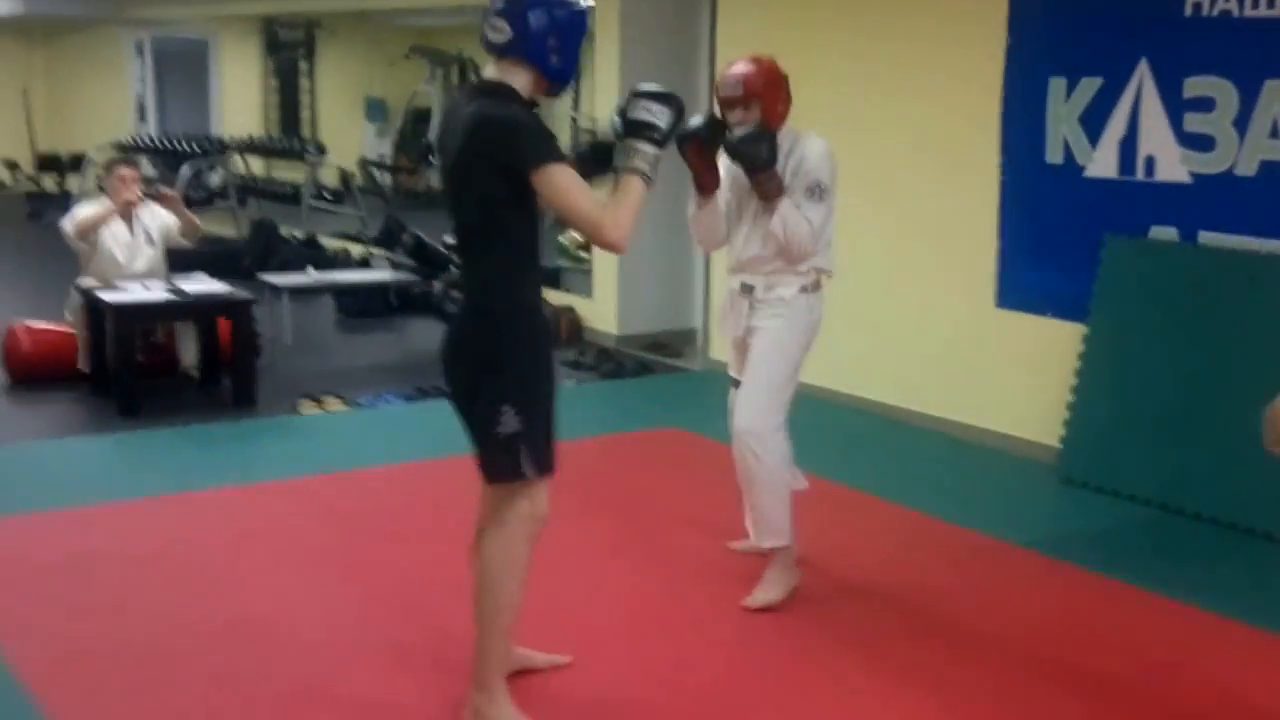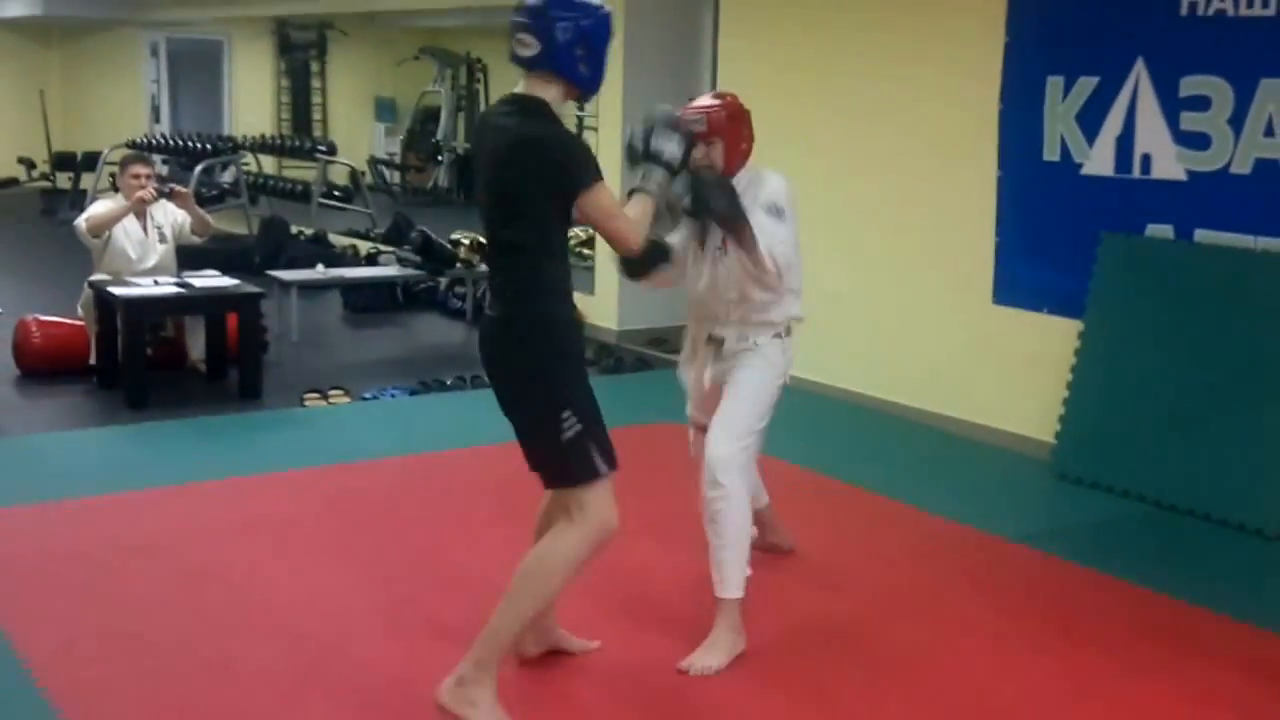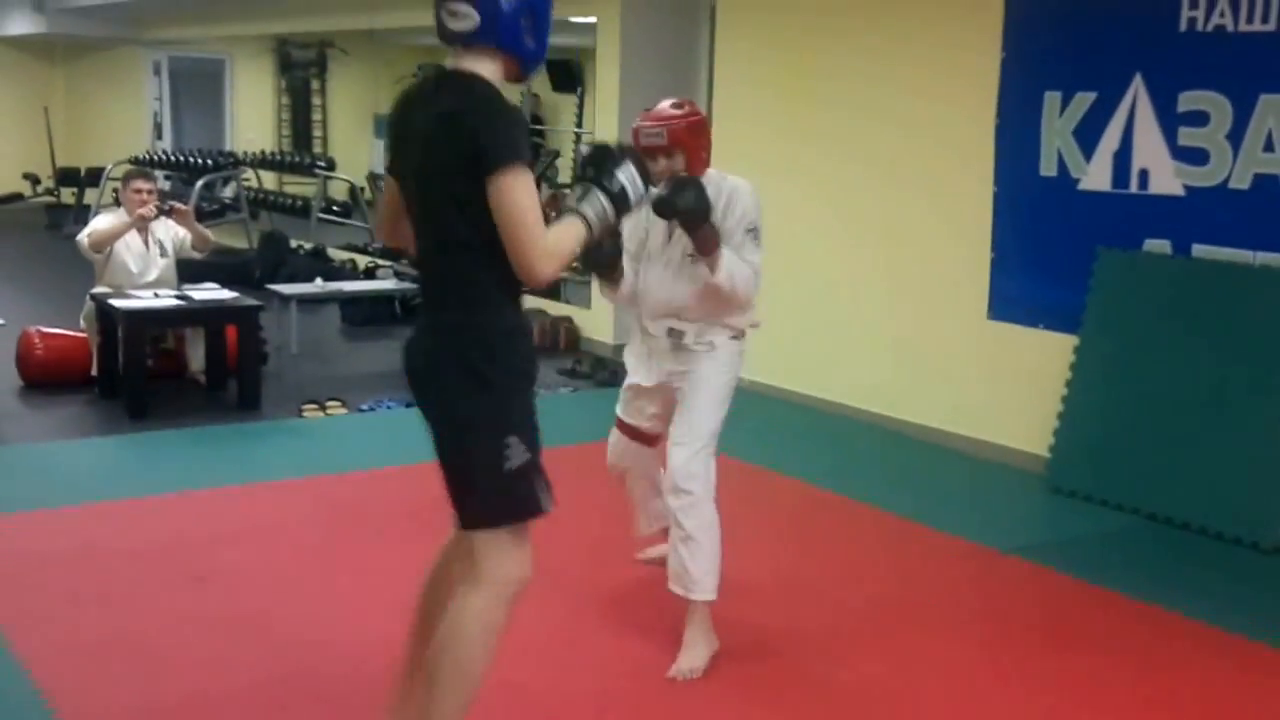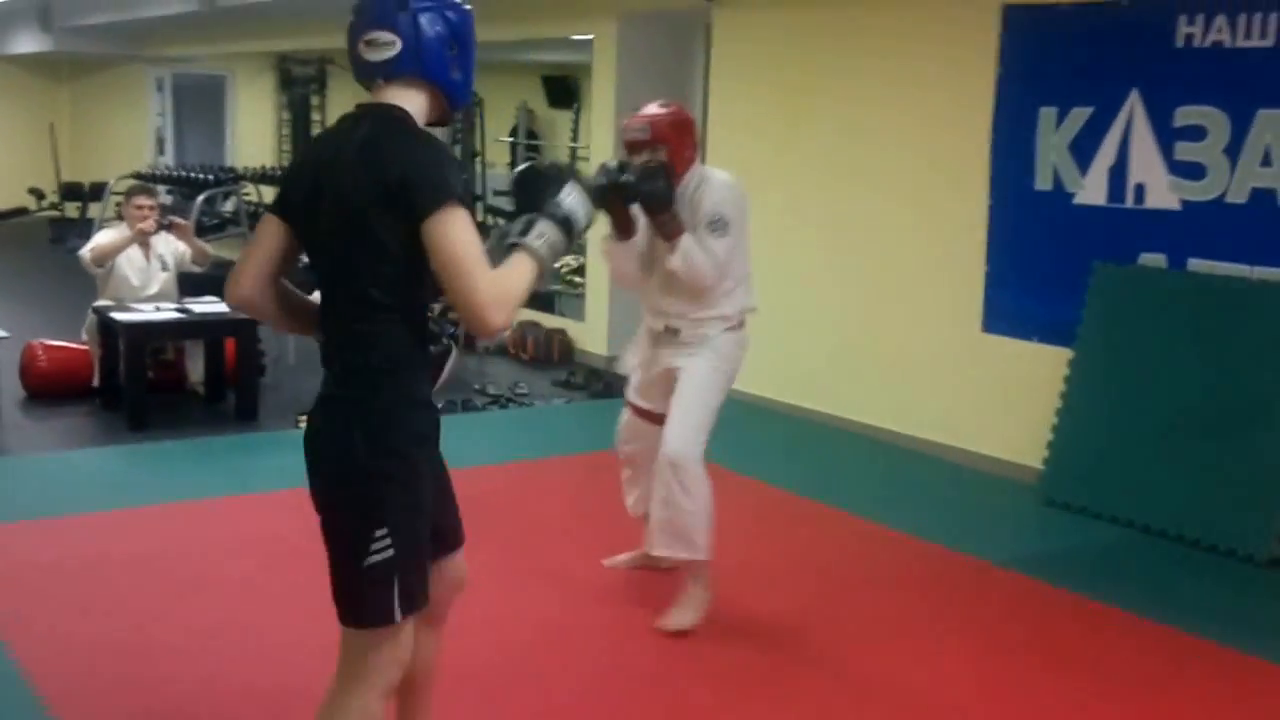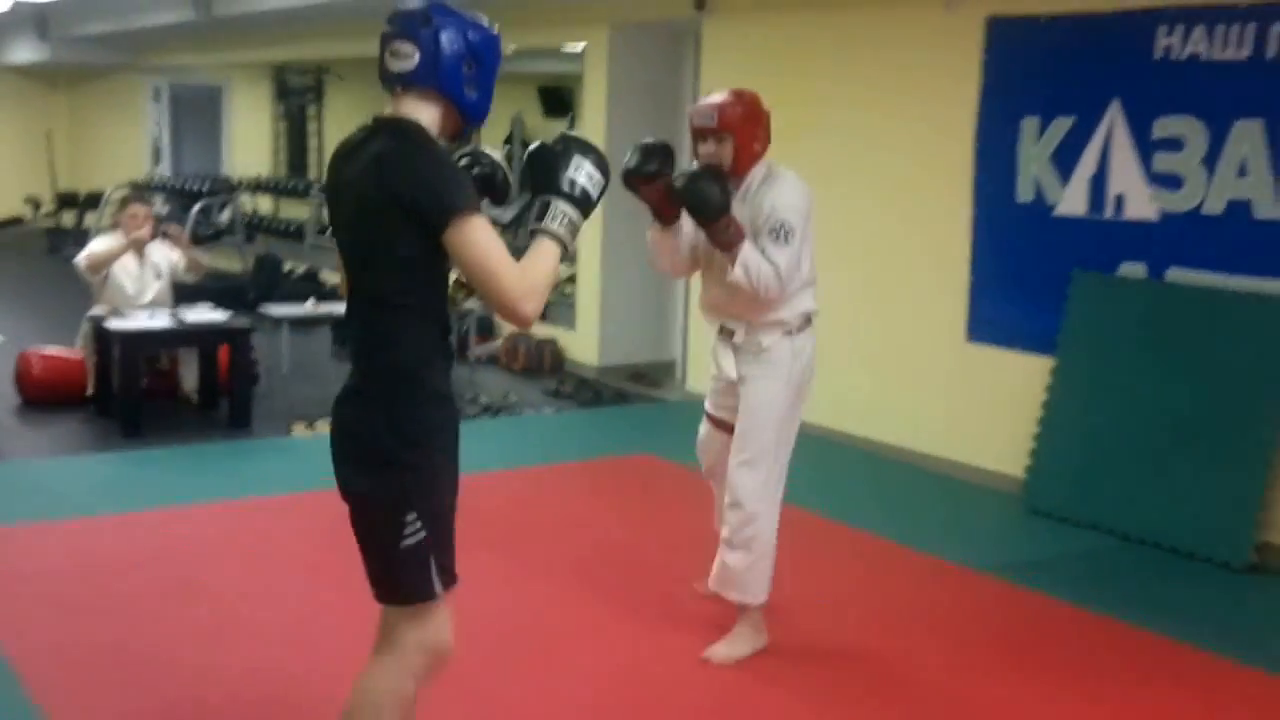
dt=0.5s
person 1, frame 1
left shoulder: (468, 112)
right shoulder: (513, 124)
right elbow: (610, 232)
left wrist: (572, 168)
right wrist: (641, 149)
left hip: (490, 326)
right hip: (503, 334)
left knee: (506, 503)
right knee: (519, 514)
left ankle: (499, 649)
person 1, frame 2
left shoulder: (497, 123)
right shoulder: (553, 142)
right elbow: (629, 236)
left wrist: (641, 164)
right wrist: (656, 169)
left hip: (516, 329)
right hip: (537, 340)
left knee: (576, 487)
right knee: (592, 520)
left ankle: (536, 625)
person 1, frame 3
left shoulder: (416, 106)
right shoulder: (496, 118)
left elbow: (392, 229)
right elbow: (538, 262)
right wrist: (600, 200)
left hip: (438, 346)
right hip: (483, 356)
left knee: (476, 535)
right knee: (500, 568)
person 1, frame 4
left shoulder: (324, 152)
right shoulder: (418, 157)
left elbow: (249, 291)
right elbow: (489, 311)
right wrist: (546, 231)
left hip: (362, 417)
right hip: (381, 429)
left knee: (441, 583)
right knee: (371, 659)
person 1, frame 5
left shoulder: (354, 157)
right shoulder: (427, 167)
right elbow: (520, 302)
right wrist: (560, 211)
left hip: (380, 412)
right hip: (401, 425)
left knee: (413, 612)
right knee: (420, 637)
person 2, frame 1
left shoulder: (810, 154)
right shoulder: (734, 156)
left elbow: (803, 241)
right elbow: (710, 237)
left wrist: (767, 179)
right wrist: (705, 174)
left hip: (787, 302)
right hip: (745, 300)
left knee: (755, 427)
right knee: (751, 422)
left ankle: (782, 561)
right ankle: (773, 532)
person 2, frame 2
left shoulder: (766, 189)
right shoulder: (685, 194)
left elbow: (777, 263)
right elbow: (677, 264)
left wrist: (731, 211)
right wrist: (645, 259)
left hip: (759, 346)
right hip: (709, 345)
left knee: (724, 463)
right knee: (711, 448)
left ankle: (729, 623)
right ankle: (769, 528)
person 2, frame 3
left shoulder: (733, 195)
right shoulder: (641, 202)
left elbow: (743, 287)
right elbow: (625, 288)
left wrist: (701, 232)
right wrist: (605, 264)
left hip: (710, 352)
right hip: (651, 347)
left knee: (686, 473)
right knee: (627, 455)
left ankle: (700, 625)
right ankle: (676, 540)
person 2, frame 4
left shoulder: (718, 190)
right shoulder: (649, 194)
left elbow: (706, 271)
right elbow: (628, 275)
left wrist: (664, 215)
right wrist: (620, 216)
left hip: (710, 342)
right hip: (659, 338)
left knee: (679, 450)
right knee: (637, 441)
left ankle: (695, 582)
right ankle: (659, 546)
person 2, frame 5
left shoulder: (783, 191)
right shoulder: (714, 190)
left elbow: (770, 284)
right elbow: (676, 263)
left wrist: (720, 224)
right wrist: (662, 205)
left hip: (777, 348)
right hip: (735, 344)
left knee: (750, 480)
right knee: (716, 455)
left ankle: (751, 620)
right ankle: (743, 567)
person 3, frame 1
left shoulder: (154, 211)
right shoulder: (91, 211)
left elbow: (193, 235)
right elbow: (74, 233)
left wrist: (179, 210)
right wrist: (117, 208)
right knee: (83, 297)
left ankle: (192, 365)
person 3, frame 2
left shoulder: (166, 209)
right shoulder: (105, 207)
left elbow: (204, 232)
right elbow: (87, 229)
left wrist: (190, 207)
right wrist: (131, 206)
right knee: (95, 297)
left ankle: (200, 358)
person 3, frame 3
left shoulder: (167, 225)
right shoulder: (107, 221)
left elbow: (205, 247)
right elbow: (90, 244)
left wrist: (190, 224)
right wrist: (132, 223)
right knee: (97, 310)
left ankle: (200, 370)
person 3, frame 4
left shoulder: (168, 240)
right shoulder: (110, 236)
left elbow: (204, 261)
right elbow: (92, 259)
left wrist: (189, 239)
right wrist: (133, 237)
left ankle: (199, 380)
person 3, frame 5
left shoulder: (163, 248)
right shoulder: (105, 244)
left elbow: (199, 270)
right elbow: (87, 266)
left wrist: (185, 247)
right wrist: (127, 245)
left ankle: (192, 389)
